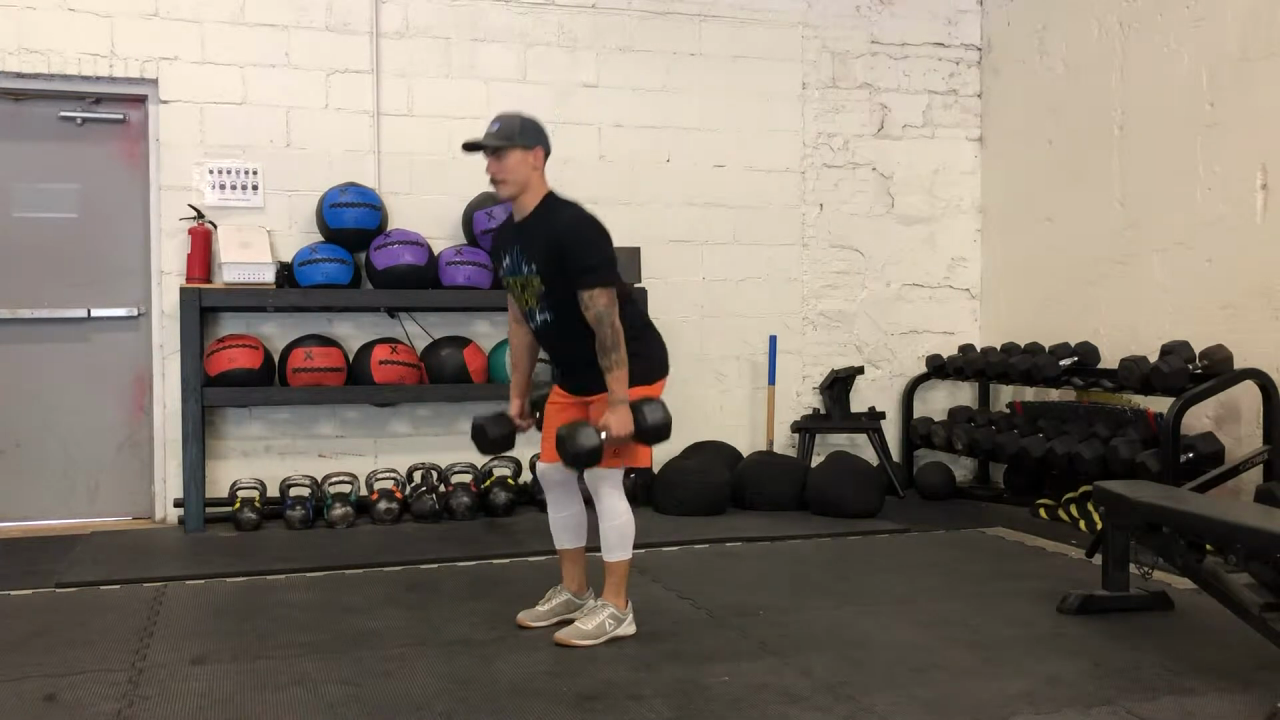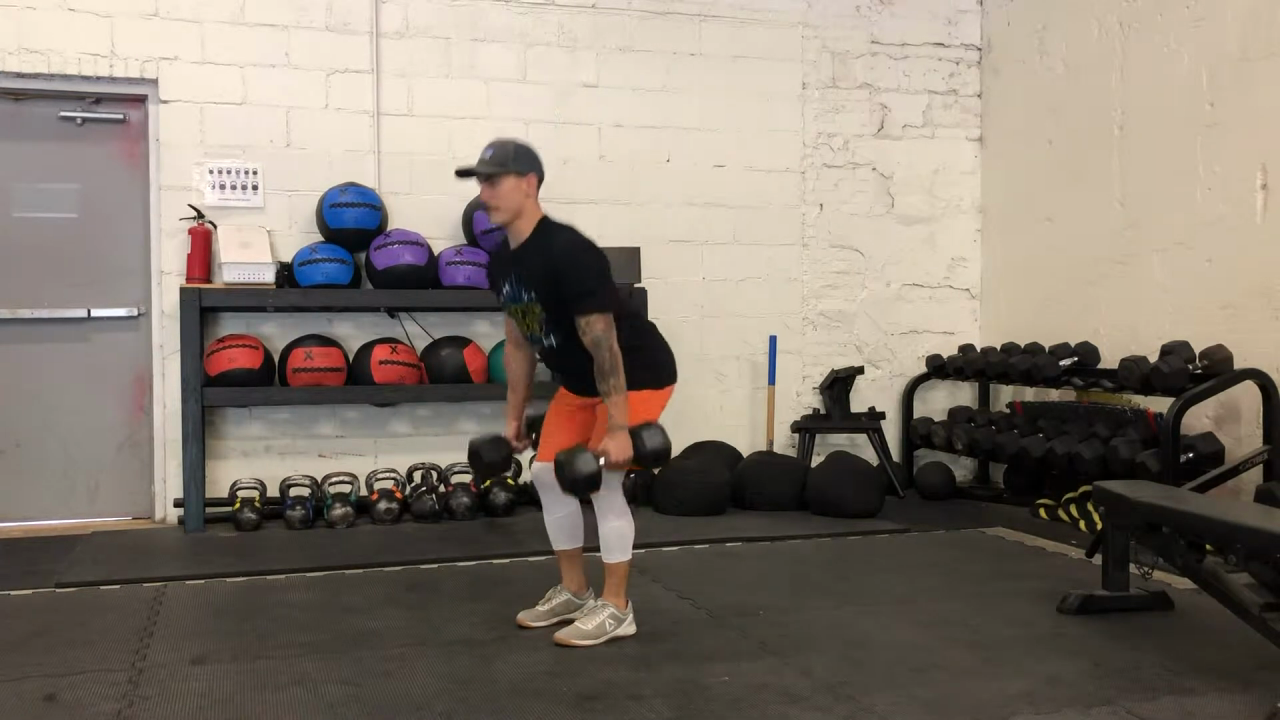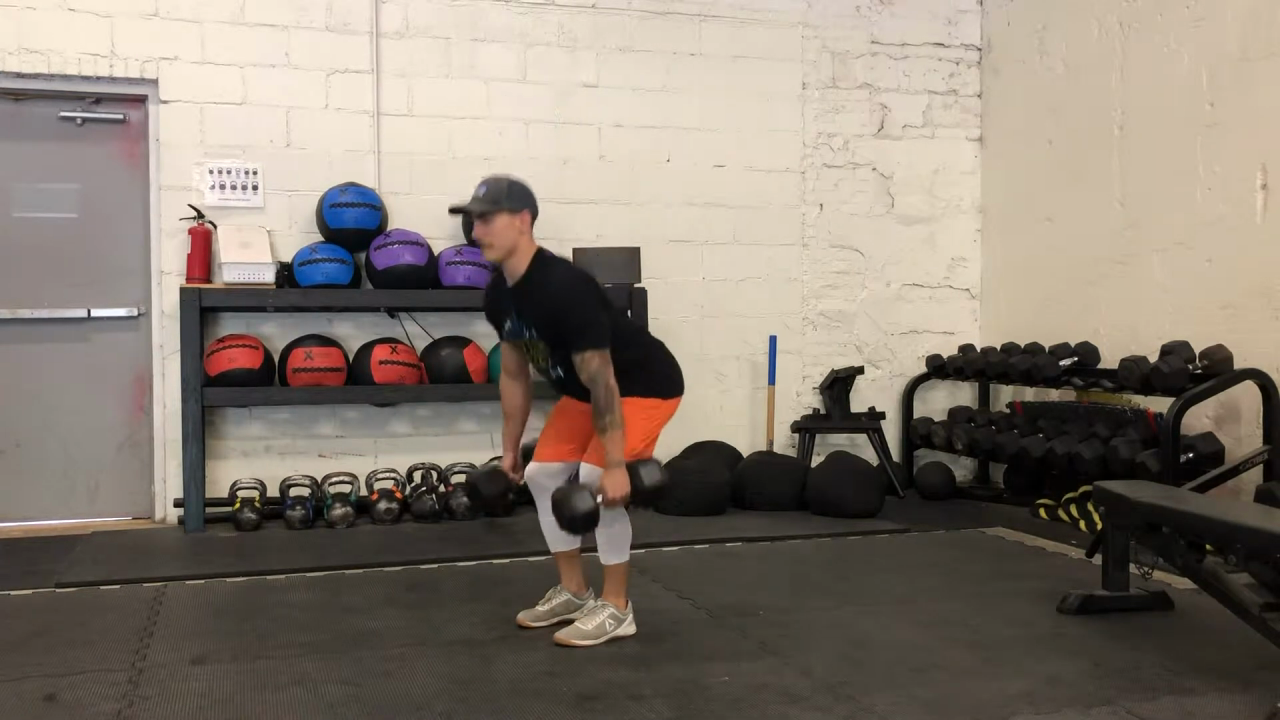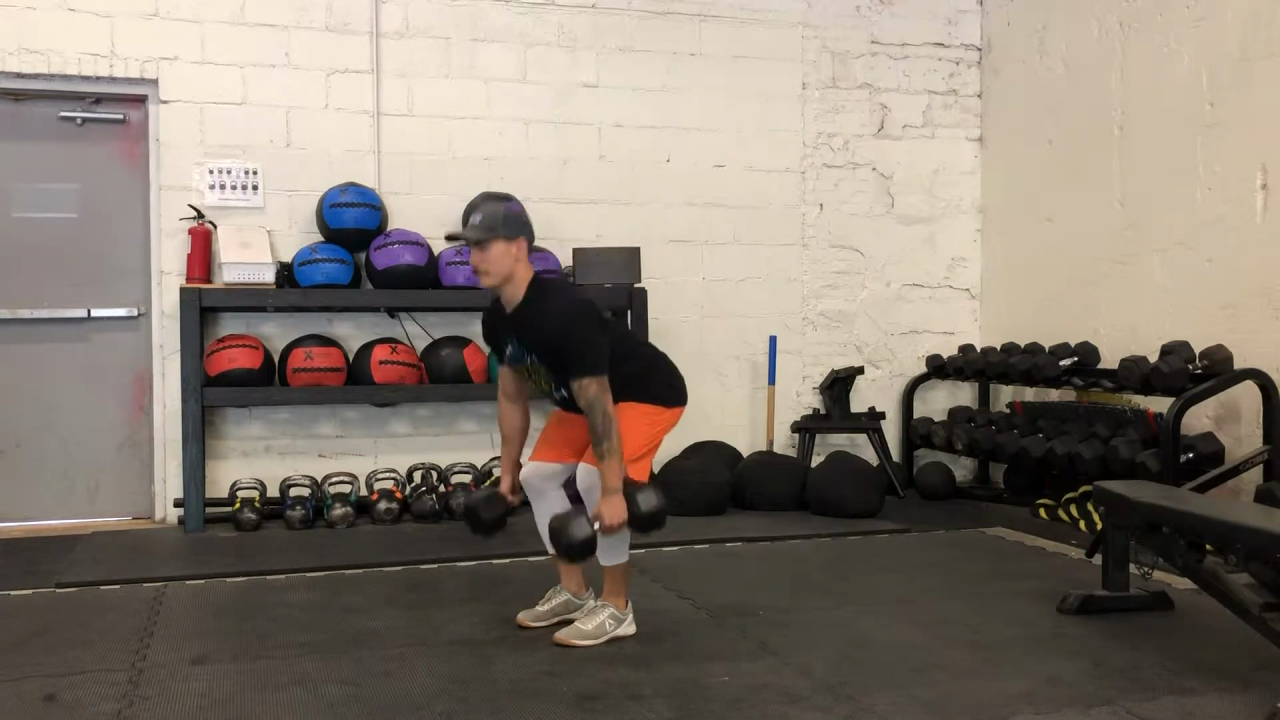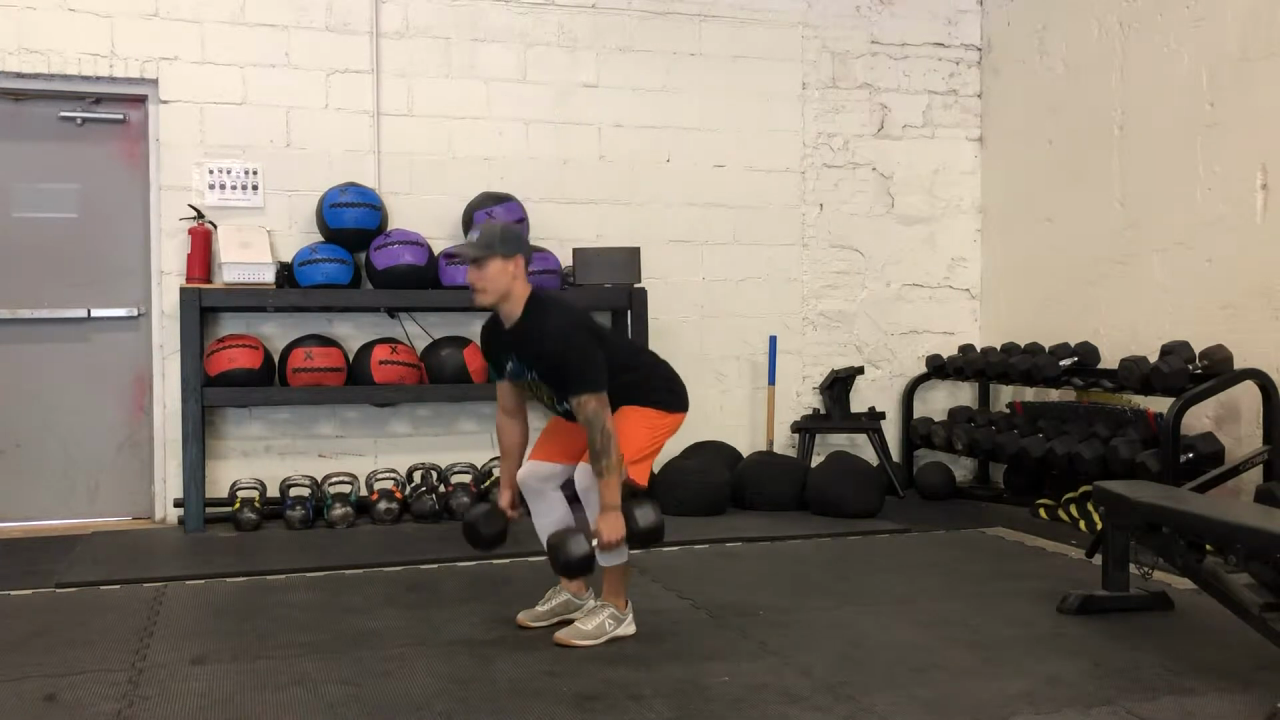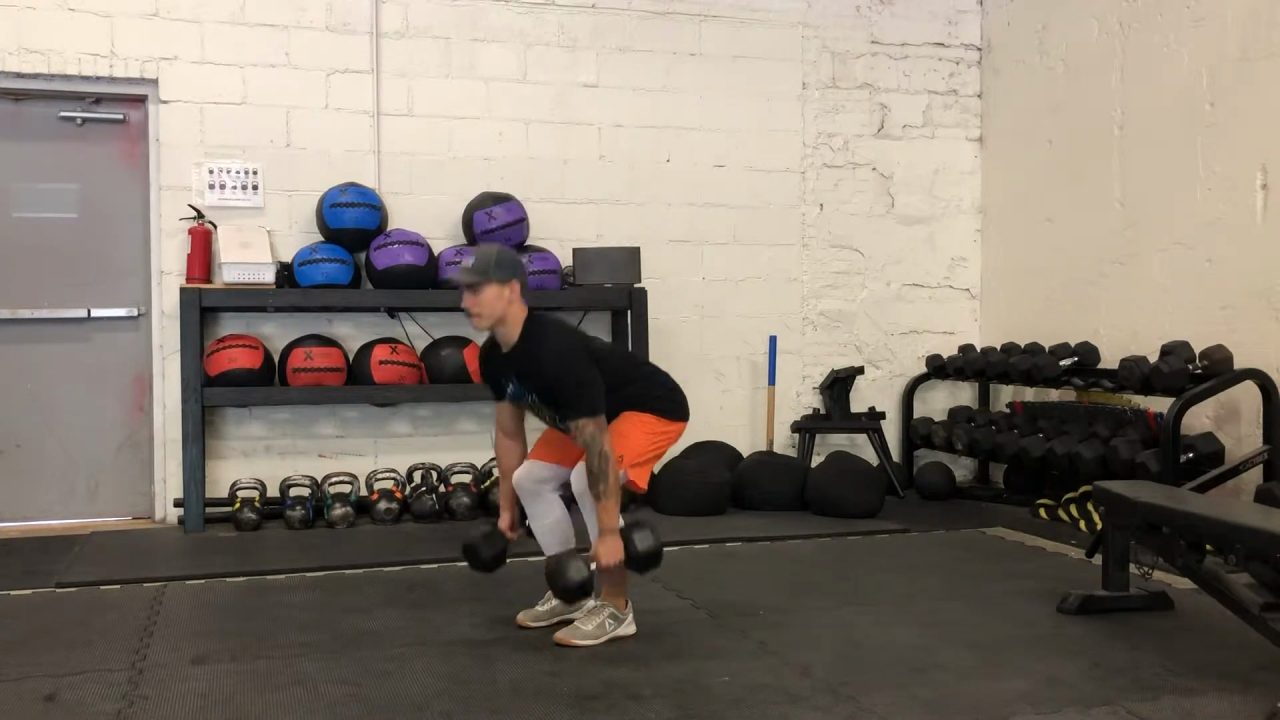
dt=0.1s
person 1, frame 1
left shoulder: (571, 228)
right shoulder: (506, 237)
left elbow: (606, 320)
right elbow: (521, 320)
left wrist: (619, 403)
right wrist: (517, 394)
left hip: (631, 367)
right hip: (574, 373)
left knee: (602, 474)
right knee: (553, 472)
left ankle: (616, 608)
right ankle: (574, 591)
person 1, frame 2
left shoulder: (567, 253)
right shoulder: (502, 262)
left elbow: (604, 345)
right elbow: (519, 344)
left wrist: (618, 428)
right wrist: (514, 416)
left hip: (640, 373)
right hip: (579, 380)
left knee: (602, 479)
right knee: (547, 473)
left ankle: (616, 608)
right ankle: (573, 591)
person 1, frame 3
left shoulder: (564, 287)
right shoulder: (500, 295)
left elbow: (603, 382)
right elbow: (515, 376)
left wrist: (615, 467)
right wrist: (510, 448)
left hip: (646, 384)
right hip: (583, 386)
left knee: (595, 477)
right knee: (543, 475)
left ankle: (616, 608)
right ankle: (574, 592)
person 1, frame 4
left shoulder: (563, 312)
right shoulder: (498, 319)
left elbow: (600, 408)
right elbow: (512, 398)
left wrist: (614, 493)
right wrist: (508, 471)
left hip: (648, 393)
left knee: (591, 480)
right knee: (539, 476)
left ankle: (615, 608)
right ankle: (573, 592)
person 1, frame 5
left shoulder: (560, 328)
right shoulder: (496, 334)
left elbow: (599, 424)
right elbow: (511, 414)
left wrist: (610, 511)
right wrist: (507, 486)
left hip: (652, 400)
left knee: (592, 480)
right knee: (534, 477)
left ankle: (615, 608)
right ankle: (573, 591)
person 1, frame 6
left shoulder: (558, 351)
right shoulder: (495, 356)
left elbow: (597, 447)
right elbow: (509, 434)
left wrist: (609, 534)
right wrist: (506, 507)
left hip: (653, 409)
left knee: (587, 482)
right knee: (530, 480)
left ankle: (614, 608)
